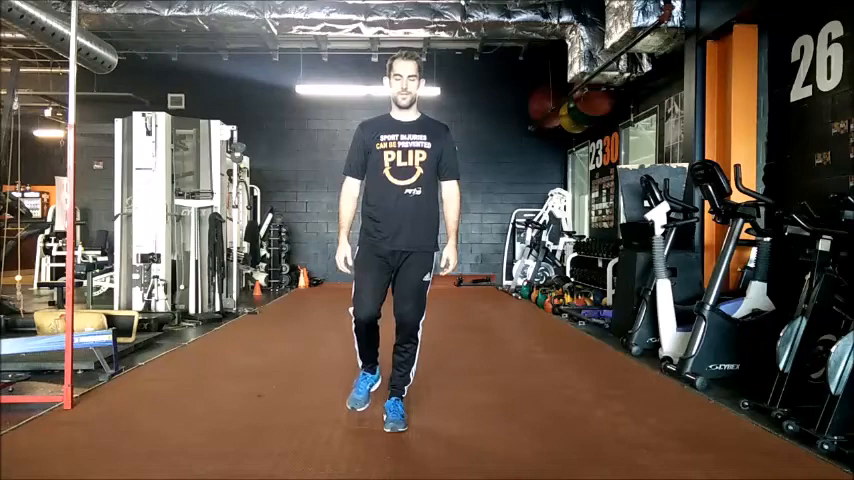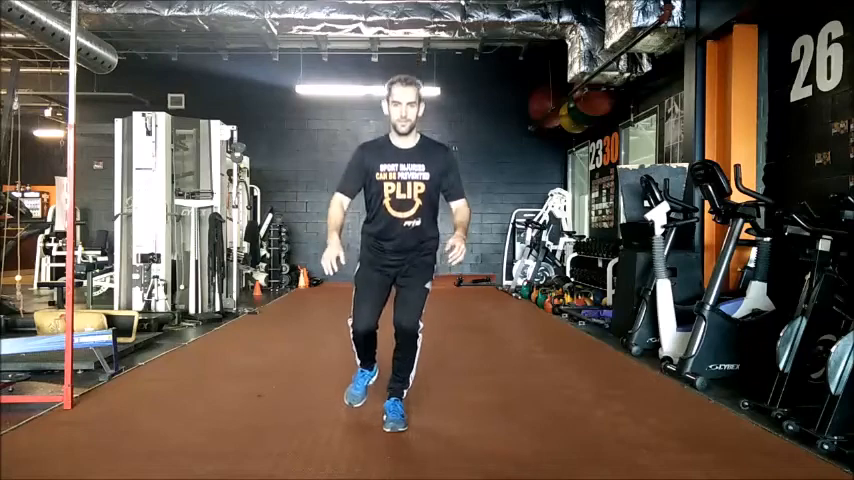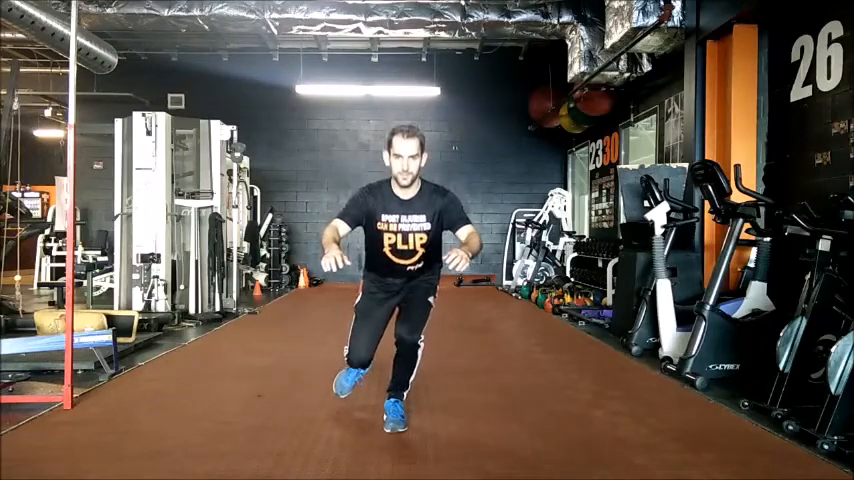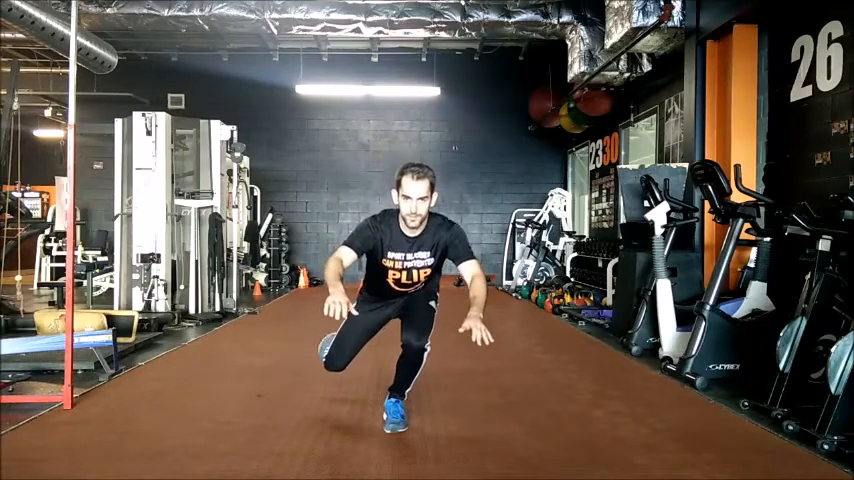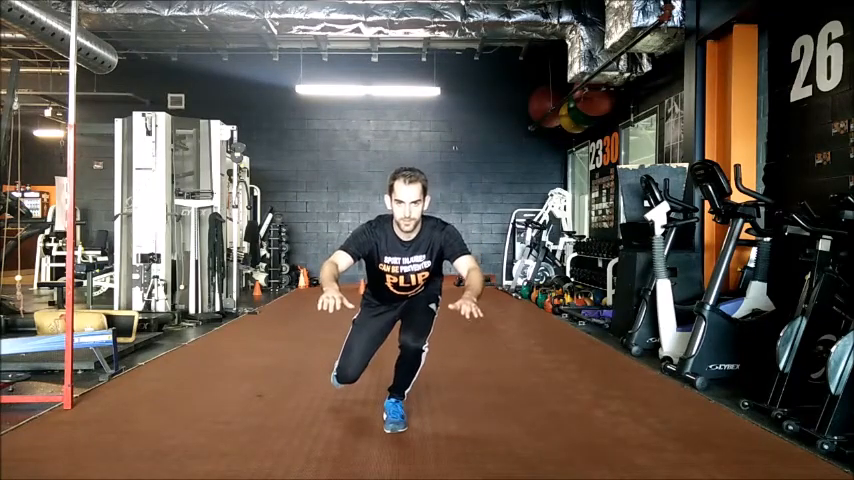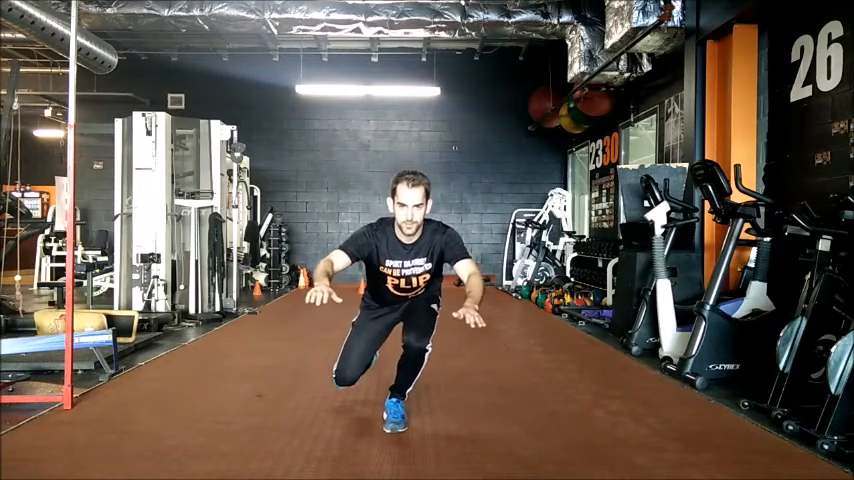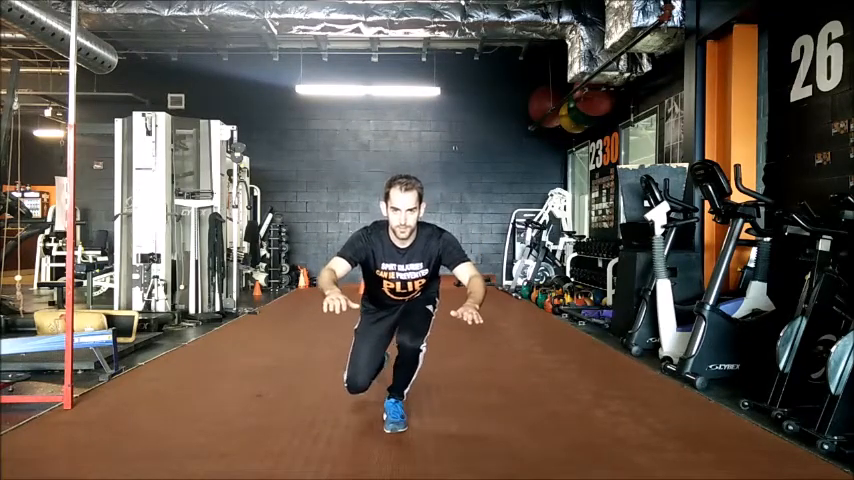
dt=0.7s
person 1, frame 1
left shoulder: (438, 133)
right shoulder: (368, 131)
left elbow: (450, 190)
right elbow: (351, 187)
left wrist: (452, 242)
right wrist: (343, 238)
left hip: (419, 246)
right hip: (373, 245)
left knee: (409, 323)
right knee: (364, 314)
left ankle: (396, 398)
right ankle: (368, 372)
person 1, frame 2
left shoulder: (439, 156)
right shoulder: (367, 154)
left elbow: (460, 205)
right elbow: (340, 201)
left wrist: (460, 233)
right wrist: (333, 238)
left hip: (419, 257)
right hip: (375, 255)
left knee: (408, 326)
right knee: (362, 324)
left ankle: (396, 398)
right ankle: (366, 370)
person 1, frame 3
left shoulder: (441, 199)
right shoulder: (369, 197)
left elbow: (472, 235)
right elbow: (335, 227)
left wrist: (465, 250)
right wrist: (331, 246)
left hip: (421, 282)
right hip: (378, 282)
left knee: (409, 337)
right knee: (358, 356)
left ankle: (395, 400)
right ankle: (359, 366)
person 1, frame 4
left shoulder: (448, 232)
right shoulder: (375, 227)
left elbow: (474, 274)
right elbow: (337, 259)
left wrist: (475, 313)
right wrist: (336, 289)
left hip: (420, 296)
right hip: (376, 297)
left knee: (415, 343)
right knee: (334, 362)
left ankle: (395, 400)
right ankle: (337, 342)
person 1, frame 5
left shoulder: (442, 233)
right shoulder: (371, 232)
left elbow: (471, 269)
right elbow: (333, 263)
left wrist: (468, 297)
right wrist: (330, 288)
left hip: (422, 298)
right hip: (379, 301)
left knee: (413, 343)
right knee: (347, 375)
left ankle: (395, 401)
person 1, frame 6
left shoulder: (443, 236)
right shoulder: (372, 234)
left elbow: (472, 274)
right elbow: (330, 262)
left wrist: (471, 303)
right wrist: (322, 282)
left hip: (422, 300)
right hip: (379, 303)
left knee: (417, 343)
right knee: (345, 376)
left ankle: (395, 400)
right ankle: (368, 355)
person 1, frame 7
left shoulder: (438, 240)
right shoulder: (367, 238)
left elbow: (473, 277)
right elbow: (329, 271)
left wrist: (471, 304)
right wrist: (332, 291)
left hip: (419, 302)
right hip: (377, 307)
left knee: (410, 343)
right knee: (356, 384)
left ankle: (395, 400)
right ankle: (378, 359)
